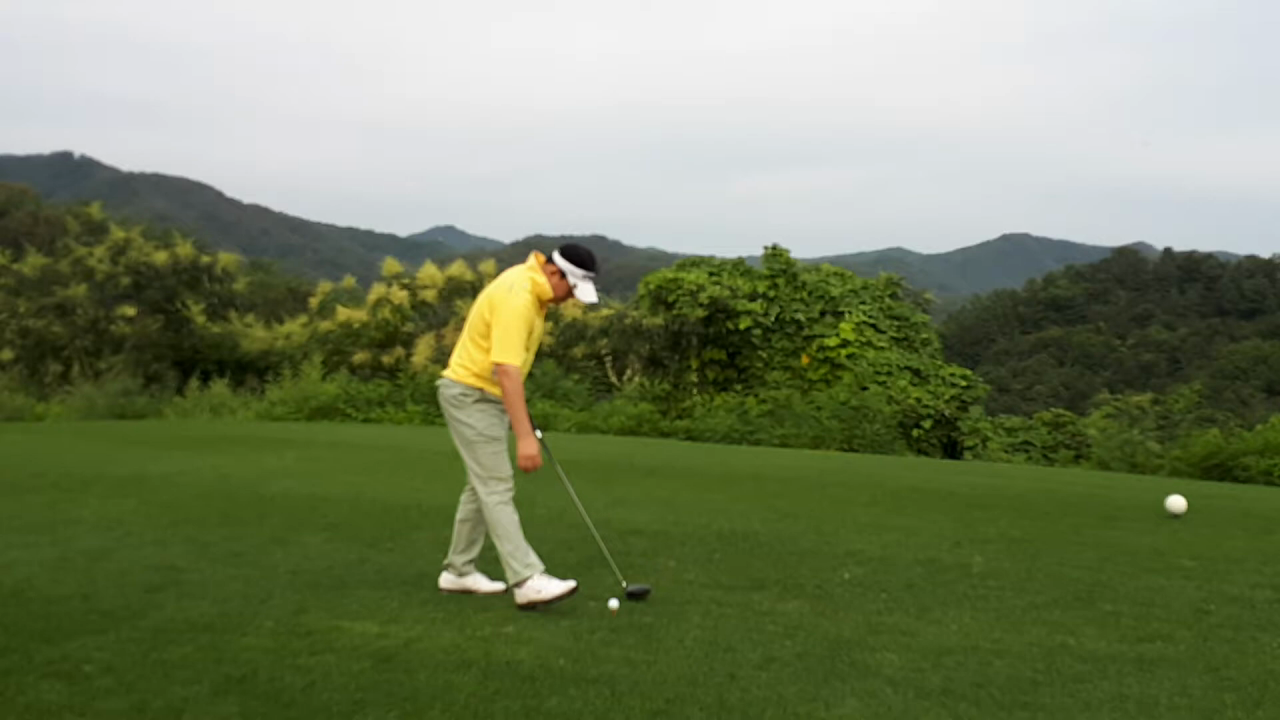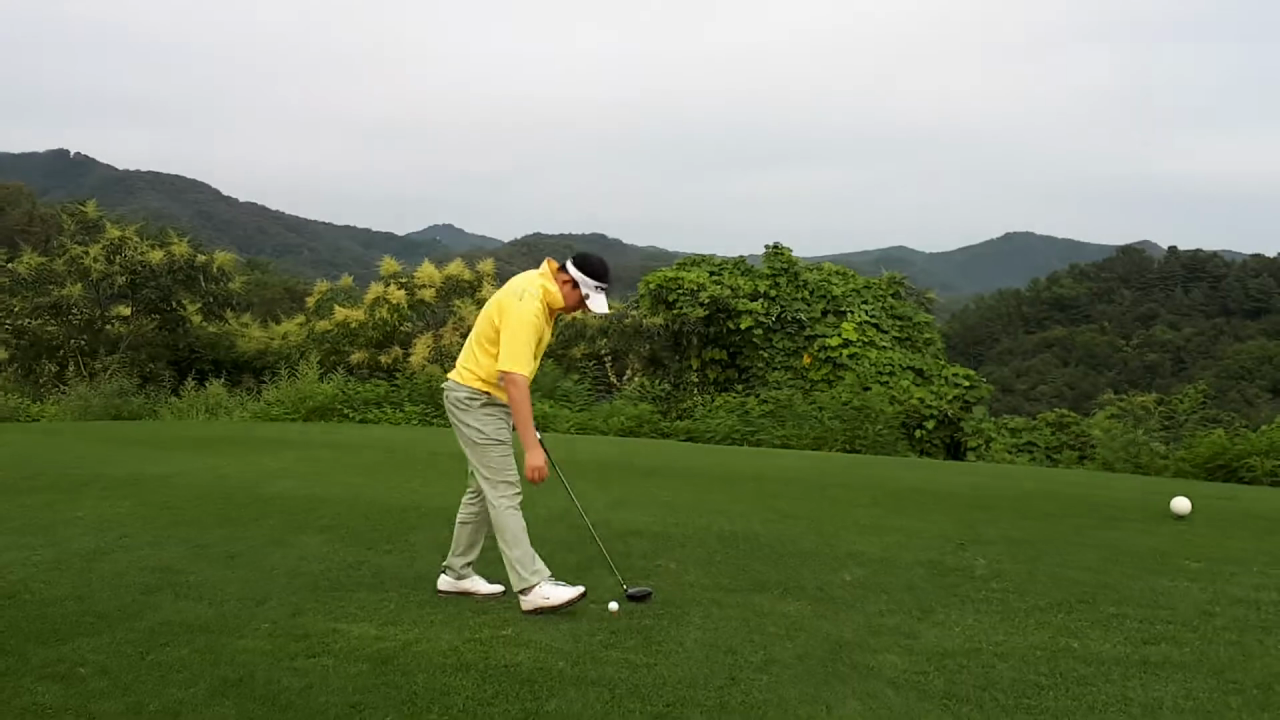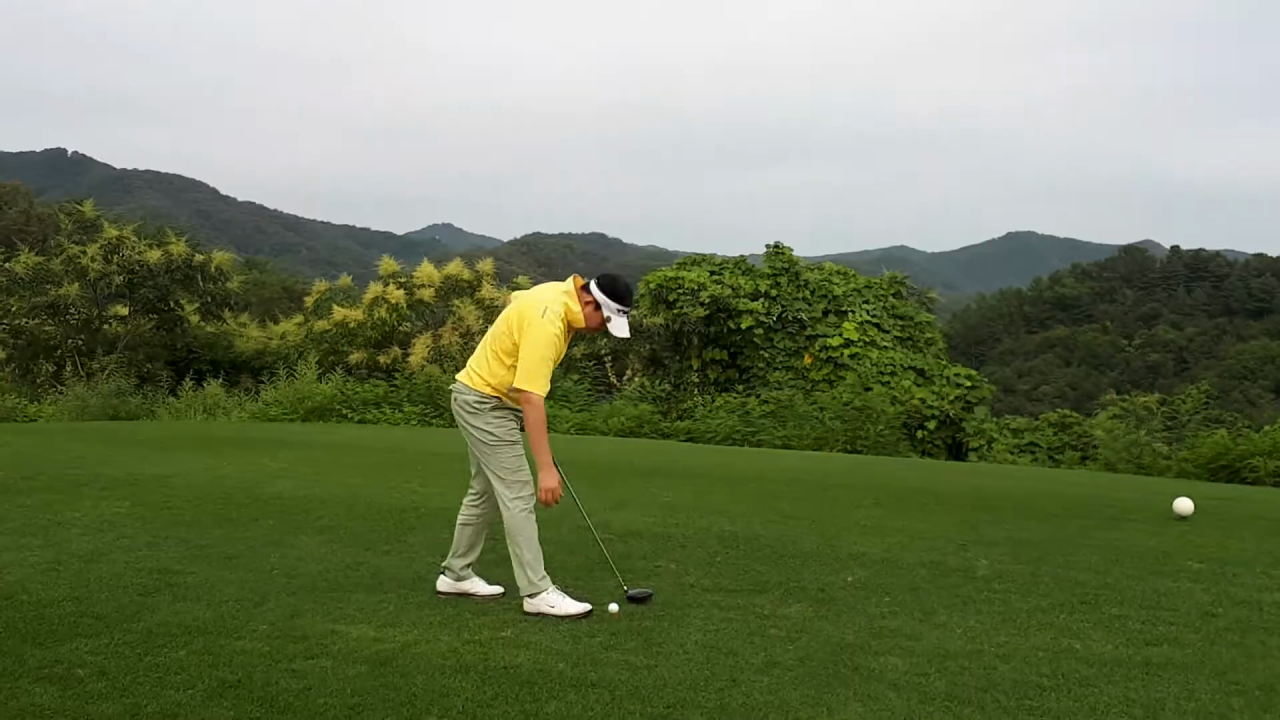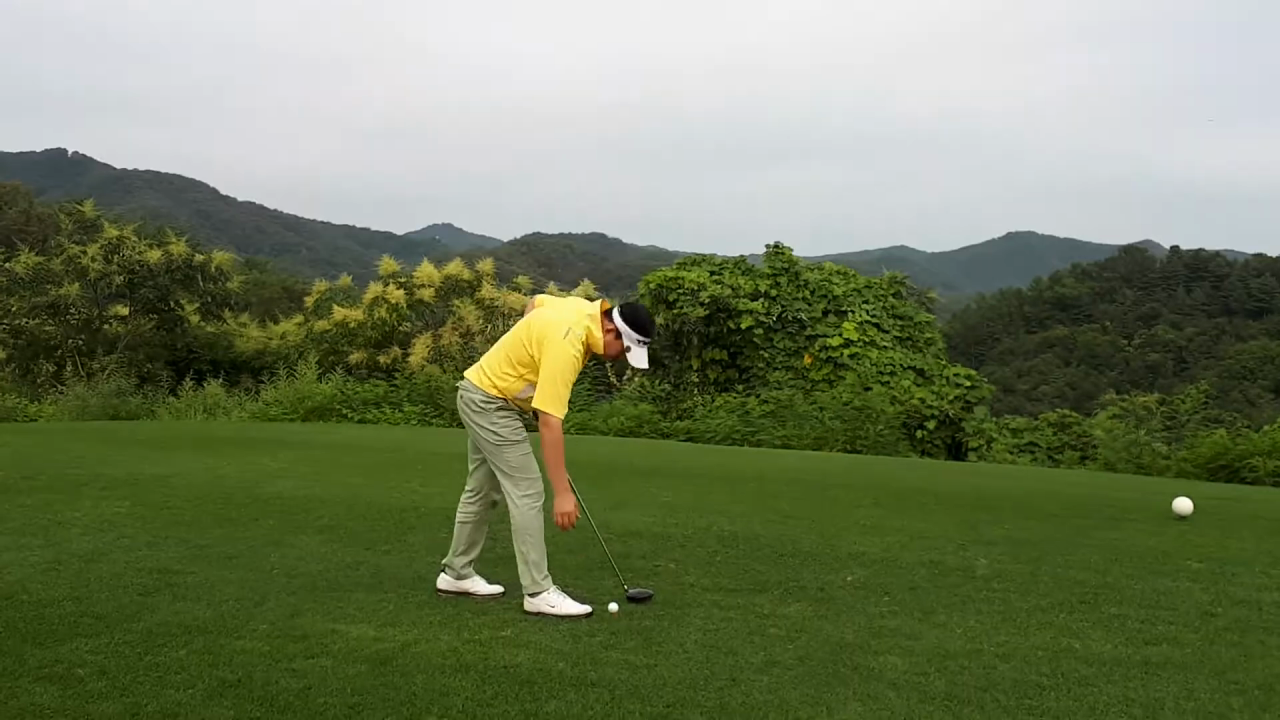
dt=0.1s
person 1, frame 1
left shoulder: (528, 279)
right shoulder: (518, 297)
right elbow: (507, 372)
right wrist: (525, 436)
left hip: (486, 395)
right hip: (469, 394)
left knee: (483, 487)
right knee: (496, 488)
left ankle: (458, 572)
right ankle: (527, 580)
person 1, frame 2
left shoulder: (537, 284)
right shoulder: (528, 305)
right elbow: (515, 380)
right wrist: (532, 448)
left hip: (490, 396)
right hip: (475, 397)
left knee: (484, 489)
right knee: (504, 492)
left ankle: (457, 573)
right ankle: (534, 586)
person 1, frame 3
left shoulder: (560, 293)
right shoulder: (549, 324)
left elbow: (515, 300)
right elbow: (531, 400)
right wrist: (546, 469)
left hip: (484, 396)
right hip: (483, 402)
left knee: (485, 492)
right knee: (518, 493)
left ankle: (457, 575)
right ankle: (537, 592)
person 1, frame 4
left shoulder: (578, 309)
right shoulder: (566, 344)
left elbow: (536, 303)
right elbow: (549, 421)
right wrist: (562, 491)
left hip: (485, 393)
right hip: (489, 400)
left knee: (483, 490)
right knee: (526, 490)
left ankle: (456, 573)
right ankle: (539, 593)
